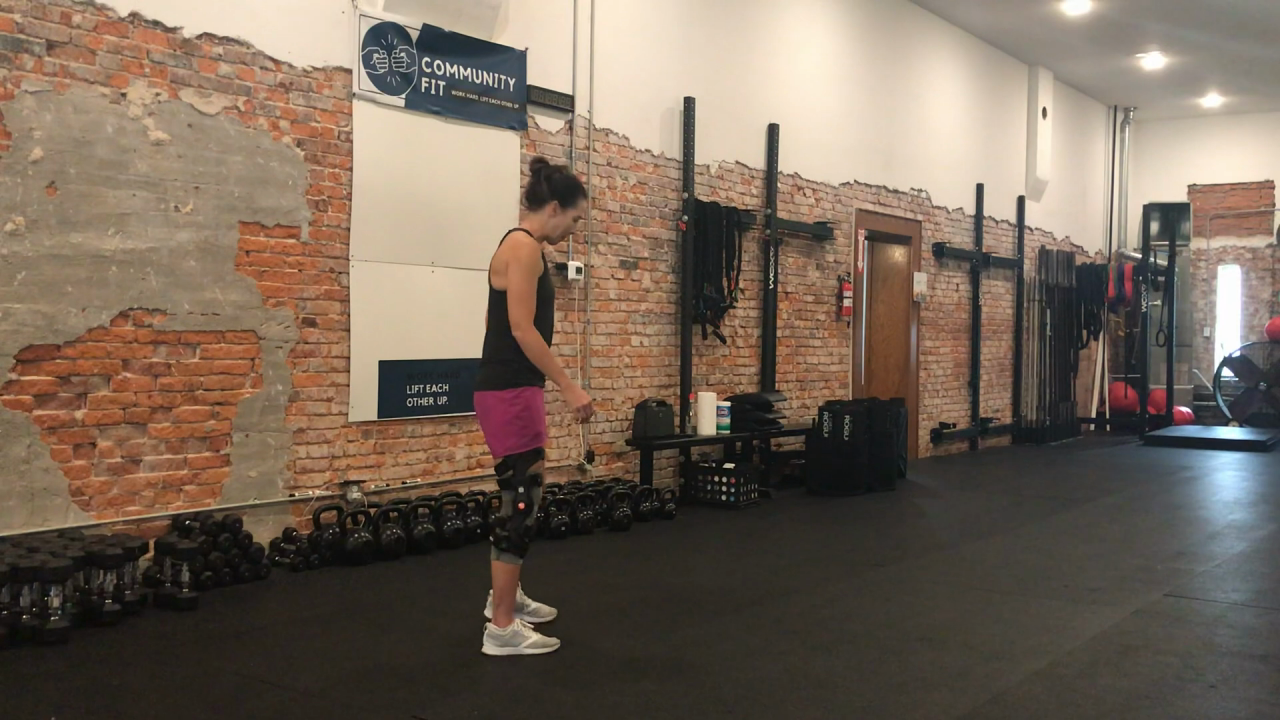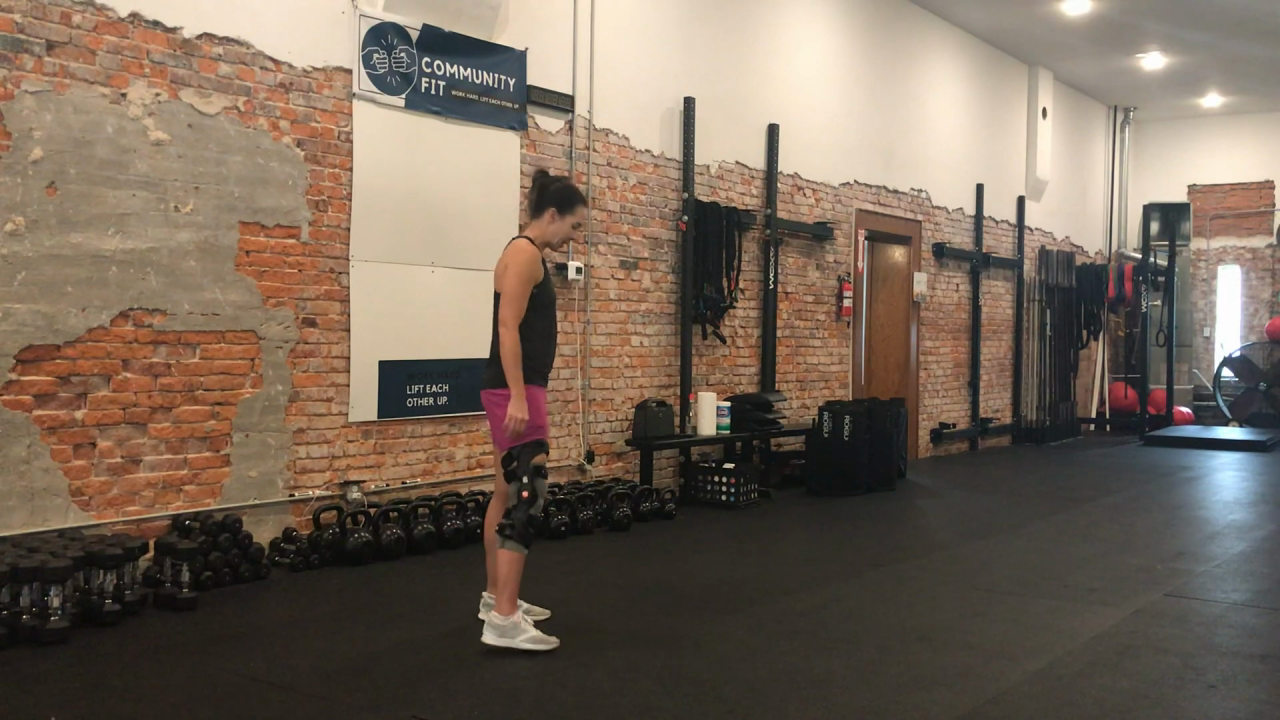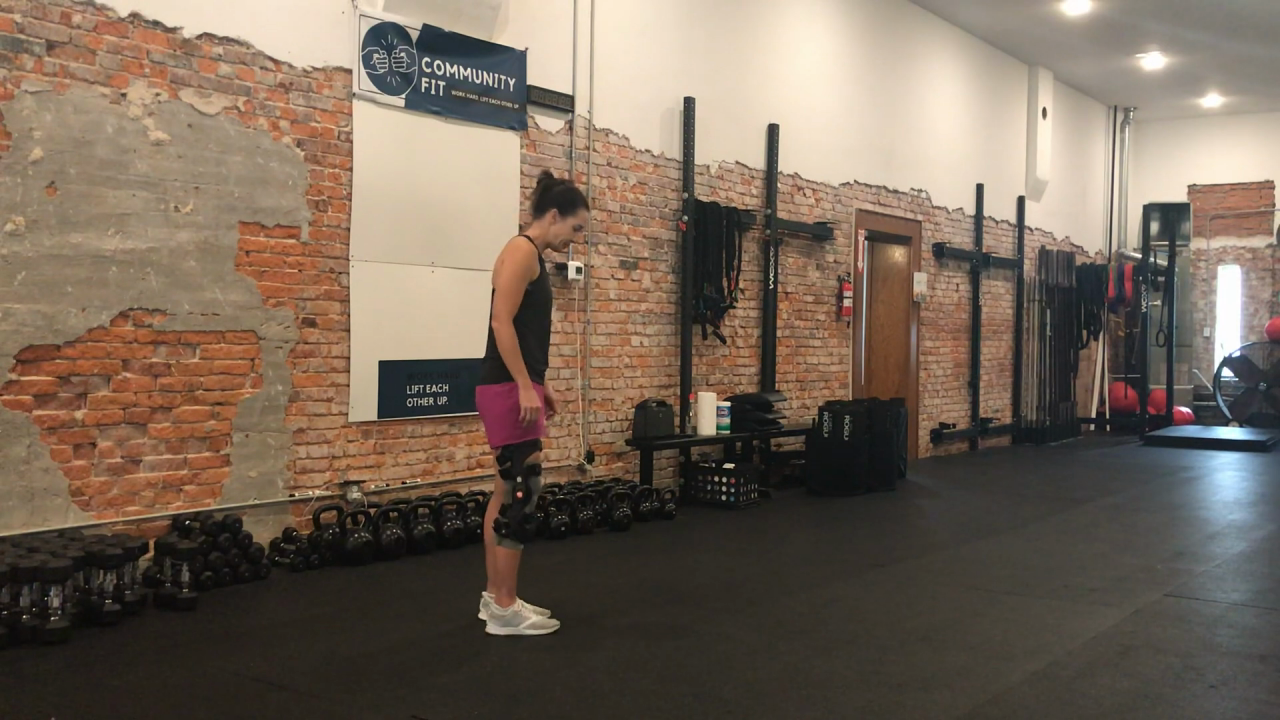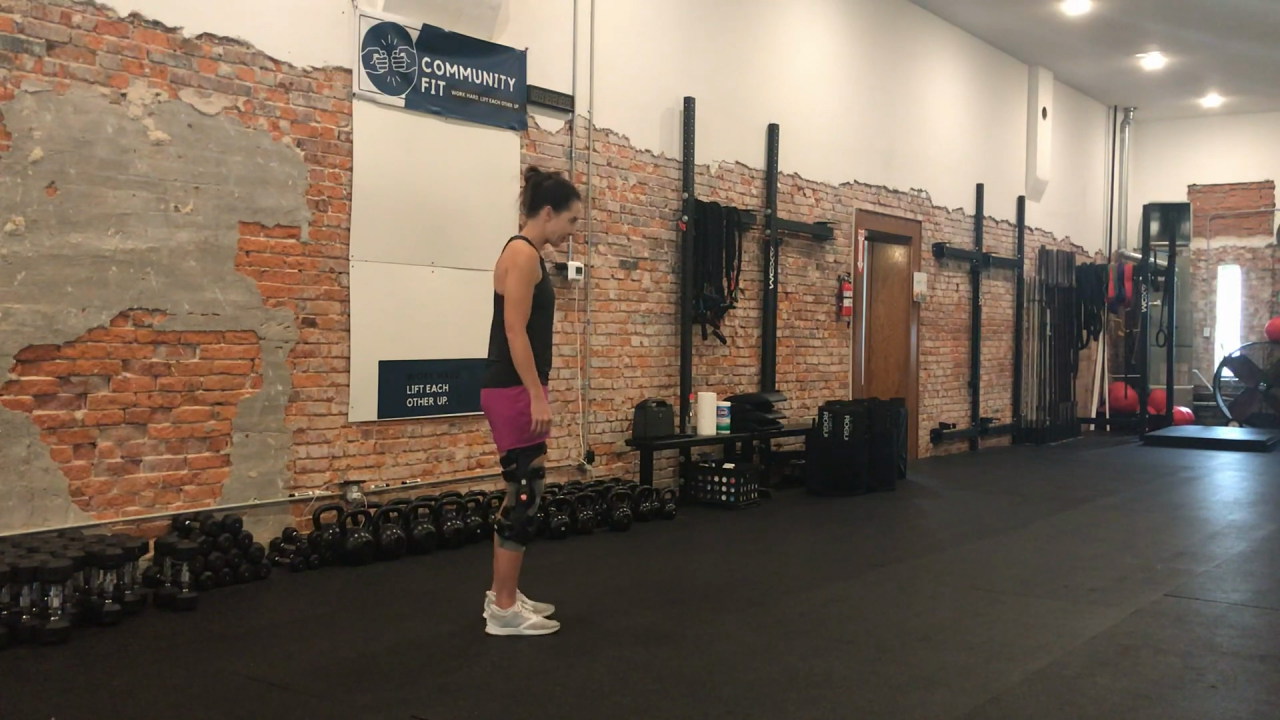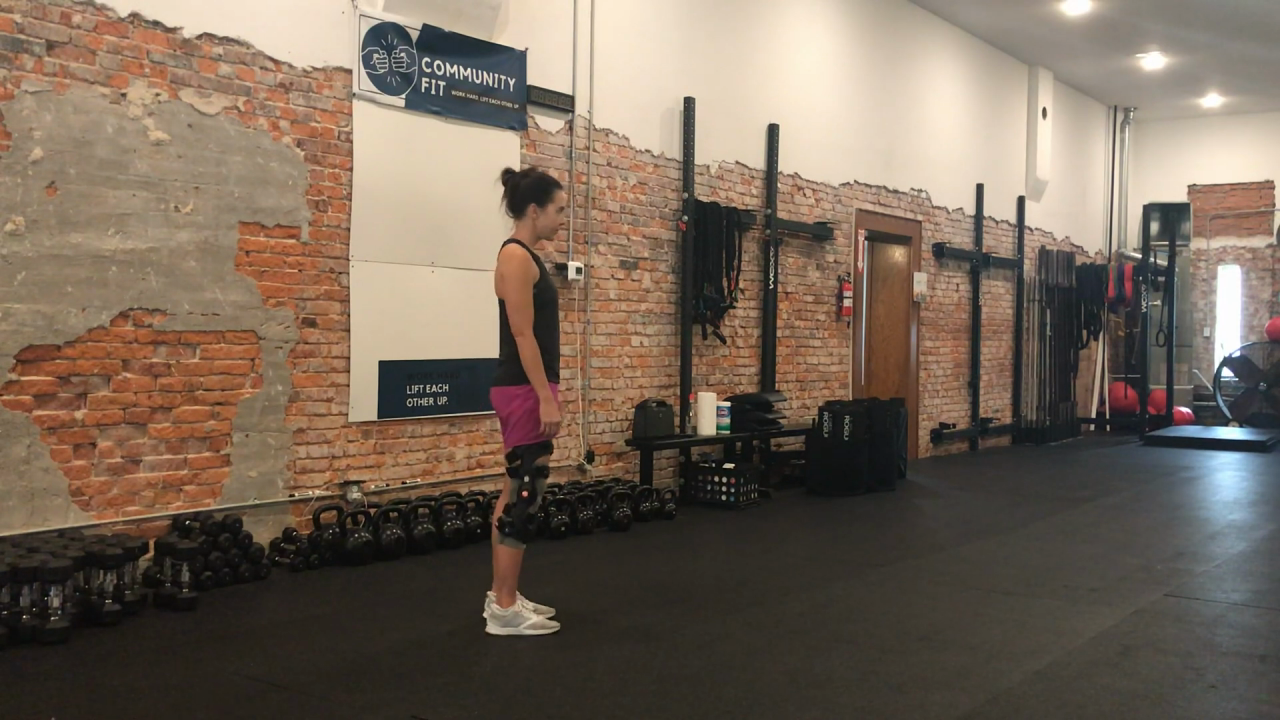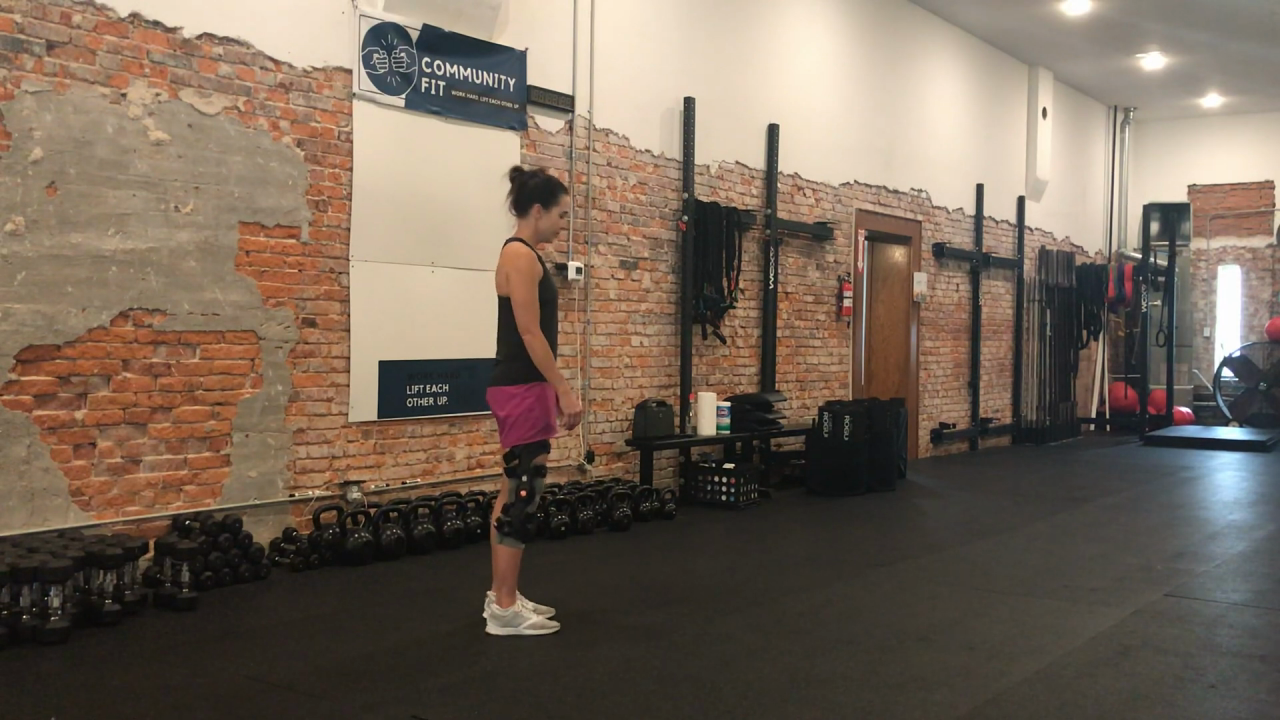
dt=0.4s
person 1, frame 1
left shoulder: (514, 246)
right shoulder: (525, 246)
right elbow: (523, 327)
right wrist: (569, 386)
left hip: (506, 387)
right hip: (510, 391)
left knee: (522, 493)
right knee: (521, 503)
left ankle: (505, 595)
right ankle: (501, 628)
person 1, frame 2
left shoulder: (528, 254)
right shoulder: (525, 253)
right elbow: (507, 327)
right wrist: (518, 397)
left hip: (518, 389)
right hip: (515, 392)
left knee: (507, 493)
right knee: (528, 497)
left ankle: (496, 596)
right ankle: (503, 620)
person 1, frame 3
left shoulder: (531, 255)
right shoulder: (522, 251)
right elbow: (501, 322)
left wrist: (539, 384)
right wrist: (525, 387)
left hip: (513, 386)
right hip: (507, 388)
left knee: (507, 492)
right knee: (521, 493)
left ankle: (496, 597)
right ankle: (504, 609)
person 1, frame 4
left shoulder: (526, 254)
right shoulder: (523, 254)
right elbow: (516, 332)
right wrist: (537, 397)
left hip: (513, 389)
right hip: (515, 391)
left knee: (518, 494)
right knee: (524, 496)
left ankle: (502, 595)
right ankle: (504, 610)
person 1, frame 5
left shoulder: (526, 256)
right shoulder: (517, 257)
right elbow: (523, 335)
left wrist: (549, 390)
right wrist: (546, 399)
left hip: (527, 388)
right hip: (525, 391)
left knee: (517, 493)
right knee: (525, 495)
left ankle: (503, 596)
right ankle: (505, 610)
person 1, frame 6
left shoulder: (524, 255)
right shoulder: (520, 254)
right elbow: (530, 332)
left wrist: (557, 388)
right wrist: (565, 391)
left hip: (521, 388)
right hip: (521, 389)
left knee: (514, 492)
right knee: (524, 493)
left ankle: (501, 596)
right ankle: (505, 609)
